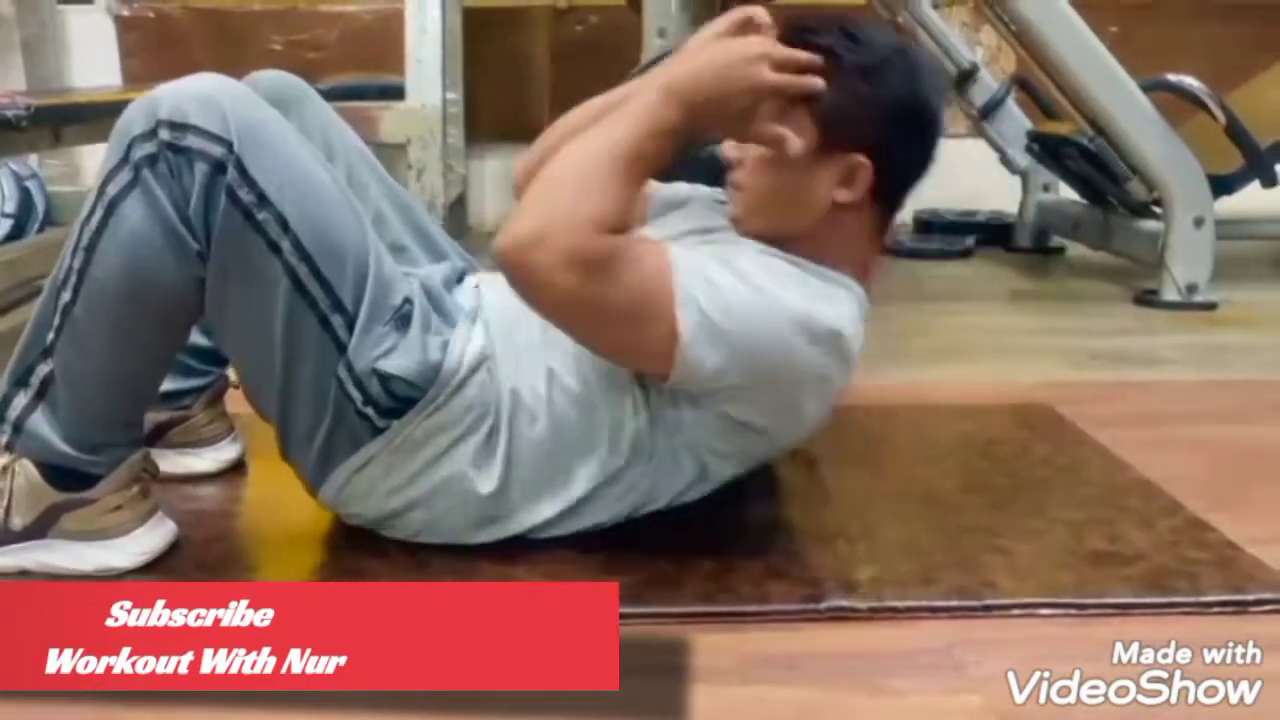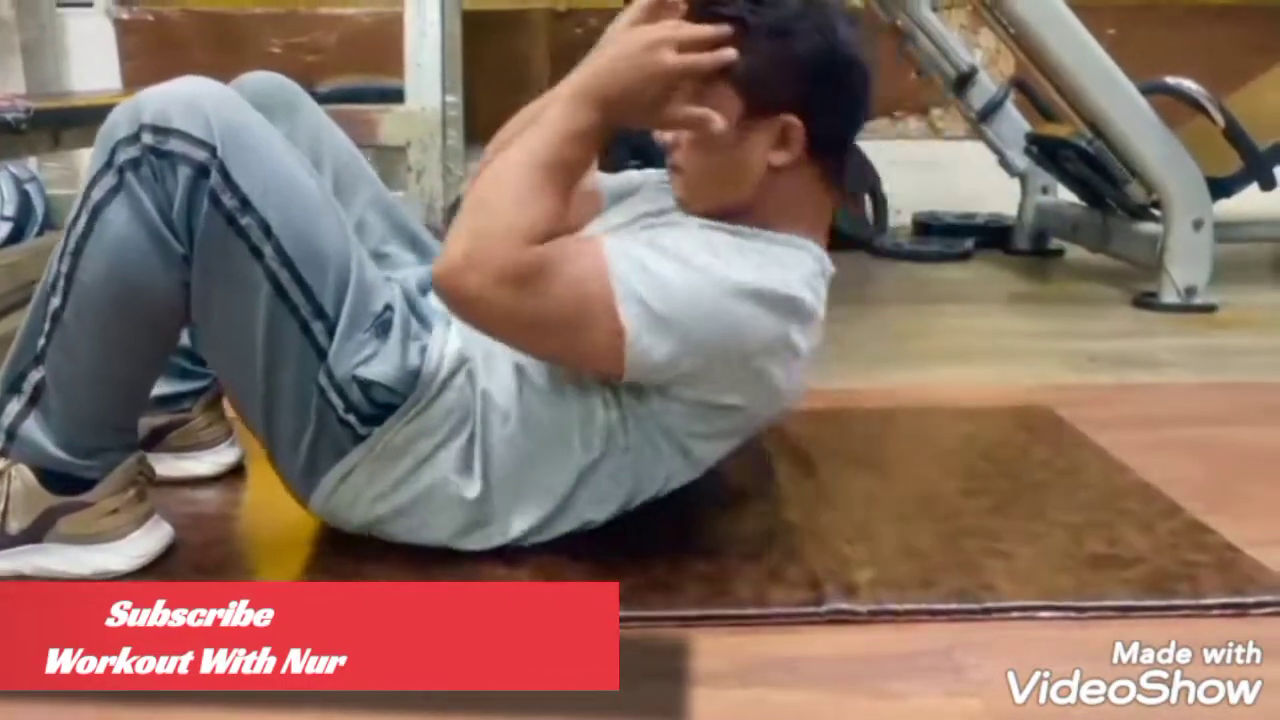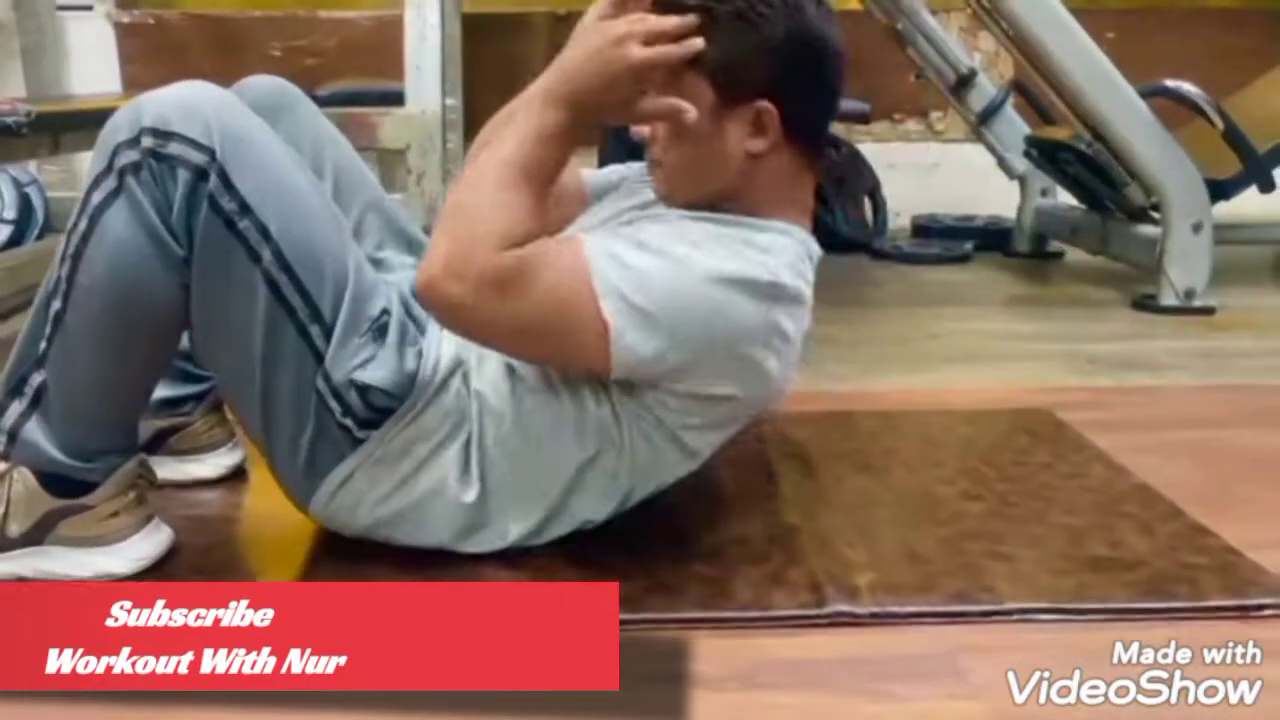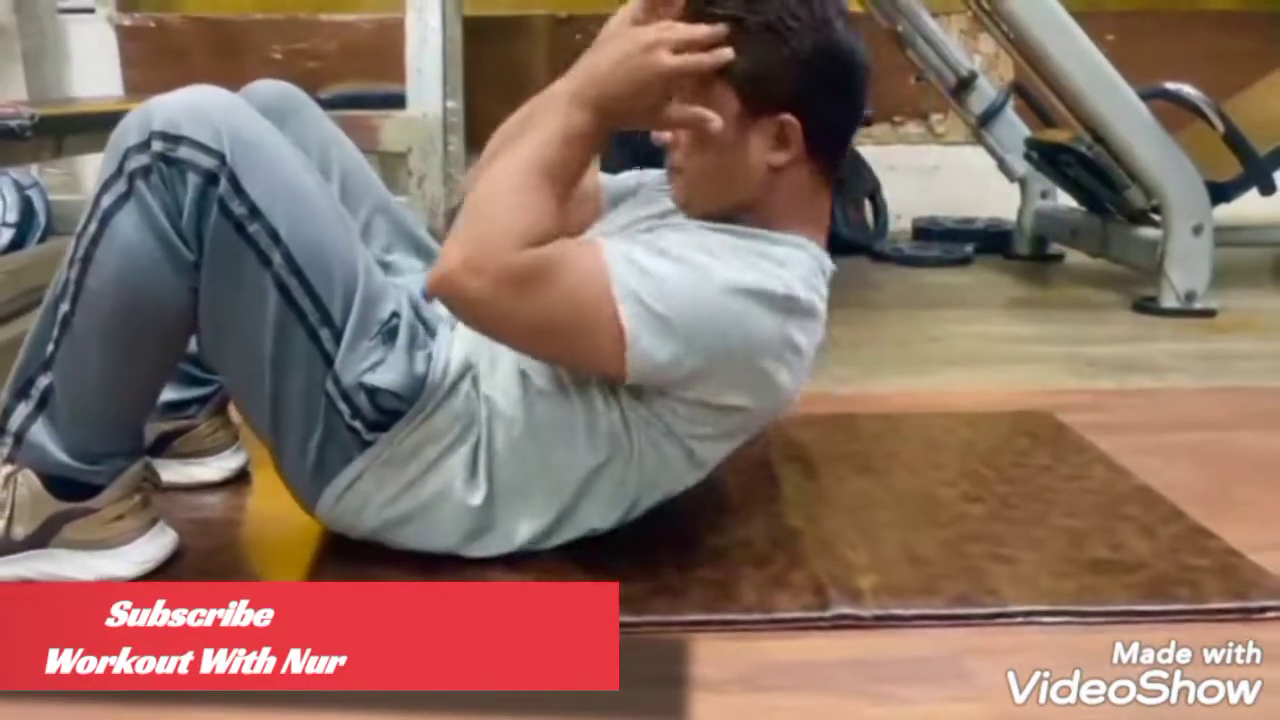
dt=0.1s
person 1, frame 1
left shoulder: (791, 327)
right shoulder: (759, 235)
left elbow: (540, 248)
right elbow: (545, 171)
left wrist: (677, 95)
left hip: (412, 427)
right hip: (454, 327)
left knee: (188, 129)
right knee: (265, 97)
right ankle: (171, 402)
person 1, frame 2
left shoulder: (744, 298)
right shoulder: (723, 212)
left elbow: (479, 271)
right elbow: (514, 199)
left wrist: (597, 92)
right wrist: (610, 88)
left hip: (394, 437)
right hip: (437, 353)
left knee: (173, 135)
right knee: (259, 104)
right ankle: (173, 408)
person 1, frame 3
left shoulder: (732, 289)
right shoulder: (707, 202)
left elbow: (461, 278)
right elbow: (494, 199)
left wrist: (569, 92)
right wrist: (579, 78)
left hip: (390, 442)
right hip: (424, 358)
left knee: (172, 138)
right knee: (260, 107)
right ankle: (173, 411)
person 1, frame 4
left shoulder: (747, 302)
right shoulder: (727, 219)
left elbow: (479, 271)
right elbow: (509, 192)
left wrist: (602, 88)
right wrist: (601, 75)
left hip: (403, 444)
right hip: (436, 350)
left knee: (178, 142)
right knee: (266, 112)
left ankle: (71, 496)
right ankle: (179, 416)
